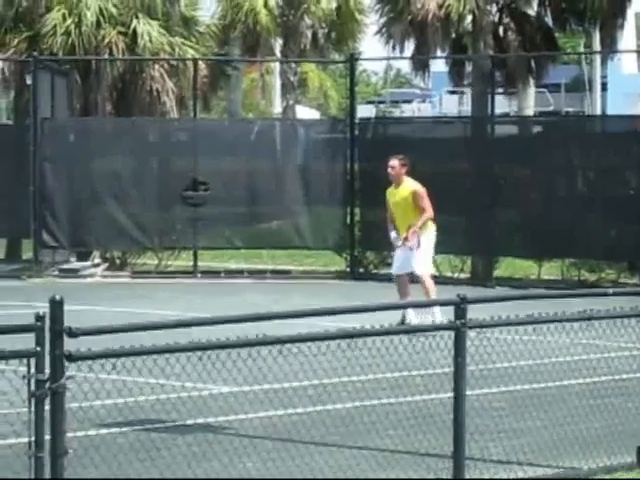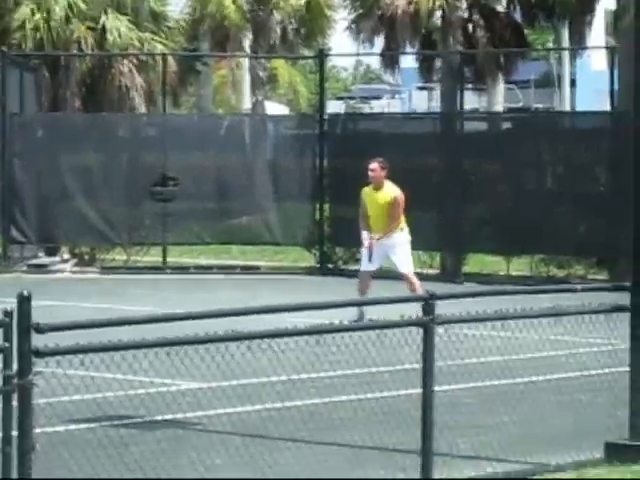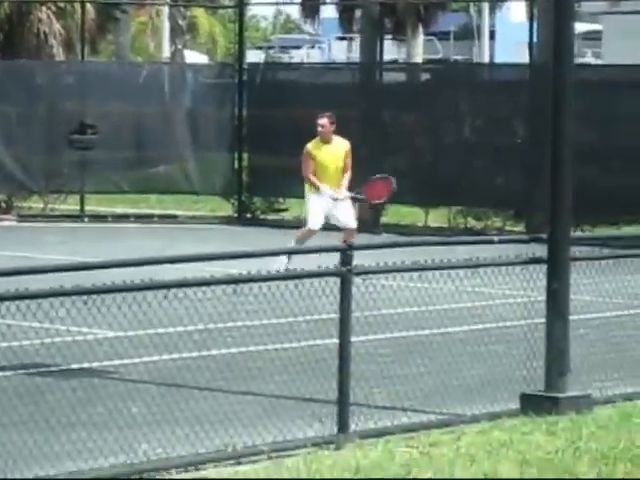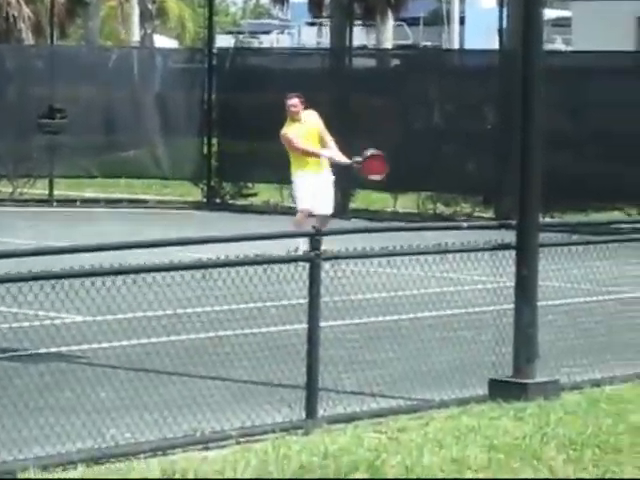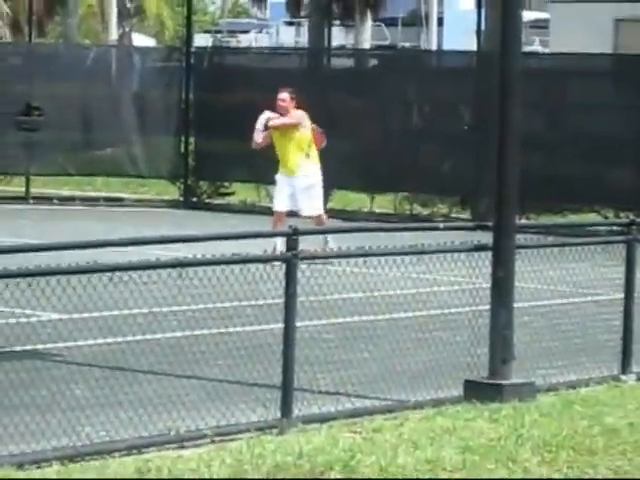
dt=0.4s
person 1, frame 1
left shoulder: (415, 189)
right shoulder: (389, 192)
left elbow: (429, 213)
right elbow: (390, 218)
left wrist: (415, 228)
right wrist: (393, 233)
left hip: (422, 235)
right hip: (406, 238)
left knee: (422, 273)
right knee: (399, 275)
left ankle: (436, 315)
right ankle: (408, 315)
person 1, frame 2
left shoulder: (395, 193)
right shoulder: (365, 192)
left elbow: (395, 222)
right elbow: (363, 217)
left wrist: (376, 237)
right wrist: (366, 235)
left hip: (397, 236)
right hip: (373, 237)
left knee: (407, 273)
right knee: (364, 274)
right ankle: (360, 313)
person 1, frame 3
left shoulder: (345, 145)
right shoulder: (311, 148)
left elbow: (347, 171)
right elbow: (308, 176)
left wrist: (343, 189)
right wrist: (324, 190)
left hip: (337, 192)
right hip: (317, 193)
left knee: (351, 228)
right knee: (312, 228)
right ankle: (288, 255)
person 1, frame 4
left shoulder: (311, 116)
right shoulder: (286, 133)
left elbow: (326, 137)
right elbow: (302, 150)
left wrist: (337, 154)
right wrist: (325, 154)
left hip: (322, 172)
right hip: (303, 174)
left knee: (324, 214)
right knee: (304, 209)
right ankle: (301, 247)
person 1, frame 5
left shoulder: (300, 116)
right shoulder: (277, 124)
left elbow: (272, 123)
right elbow: (256, 144)
left wrist: (266, 119)
right wrist: (260, 122)
left hip: (306, 172)
right hip: (285, 174)
left knee: (316, 213)
right knee: (279, 212)
left ankle: (326, 240)
right ankle: (277, 250)
